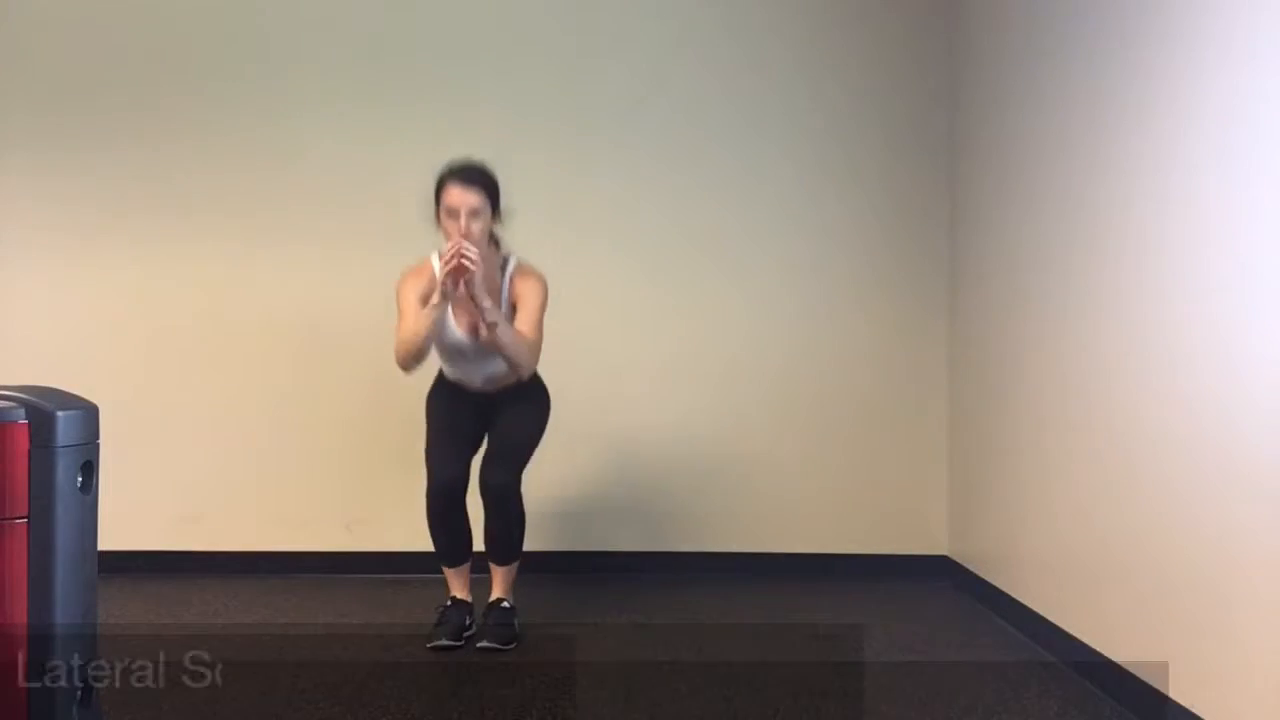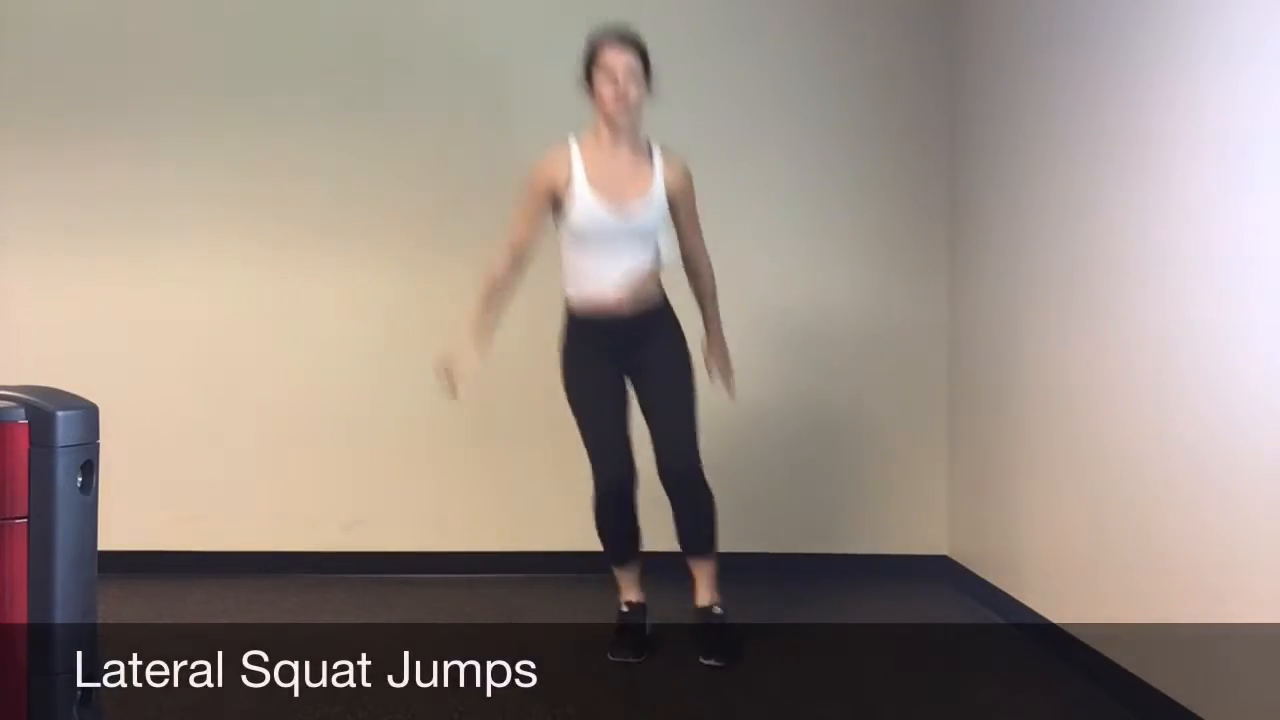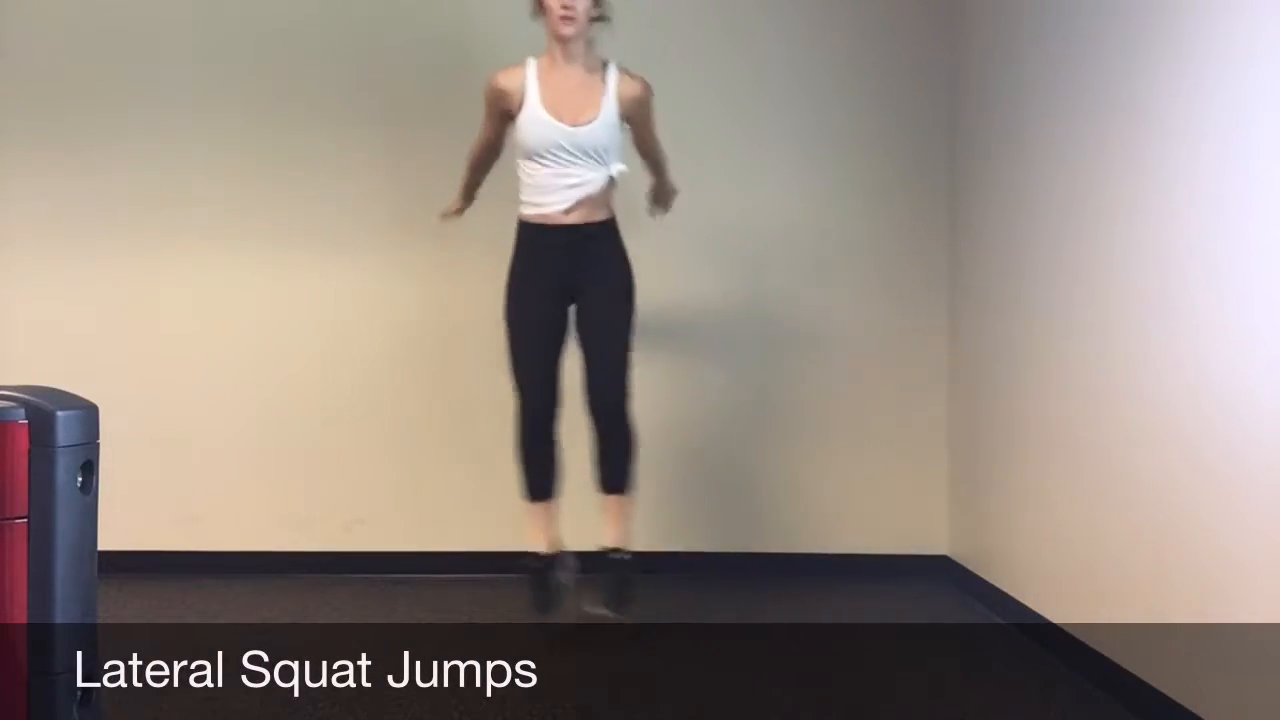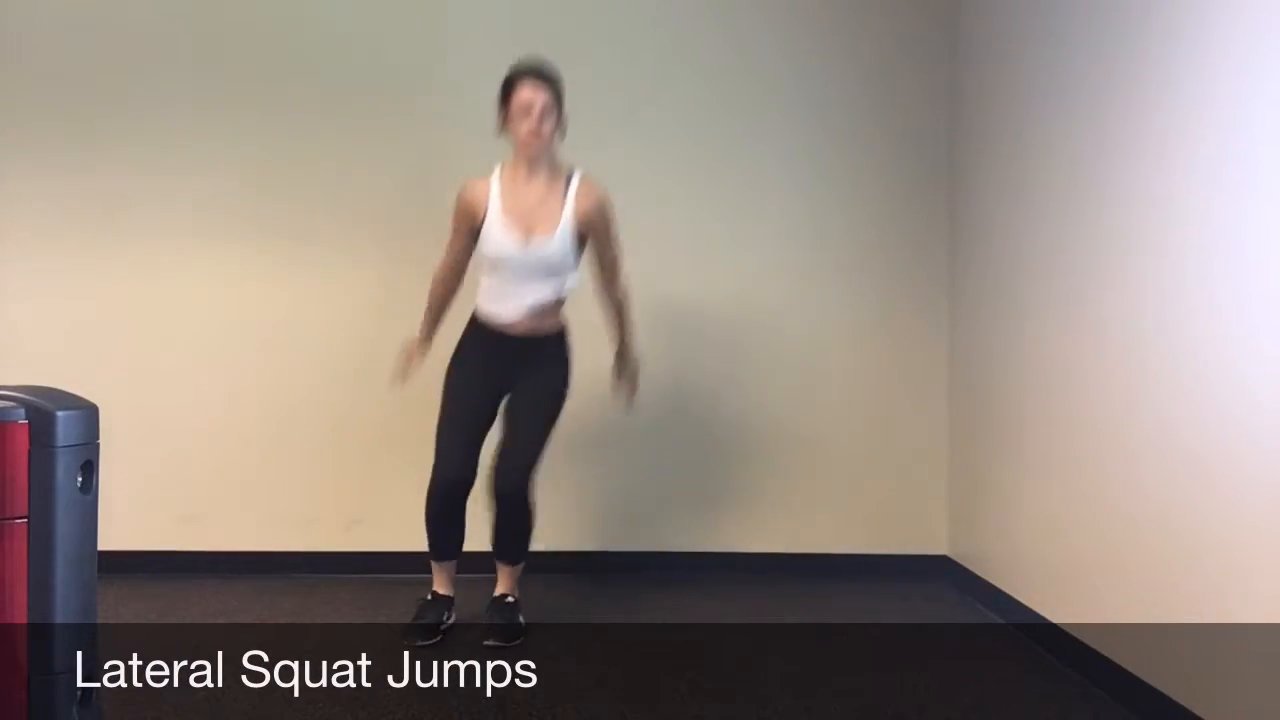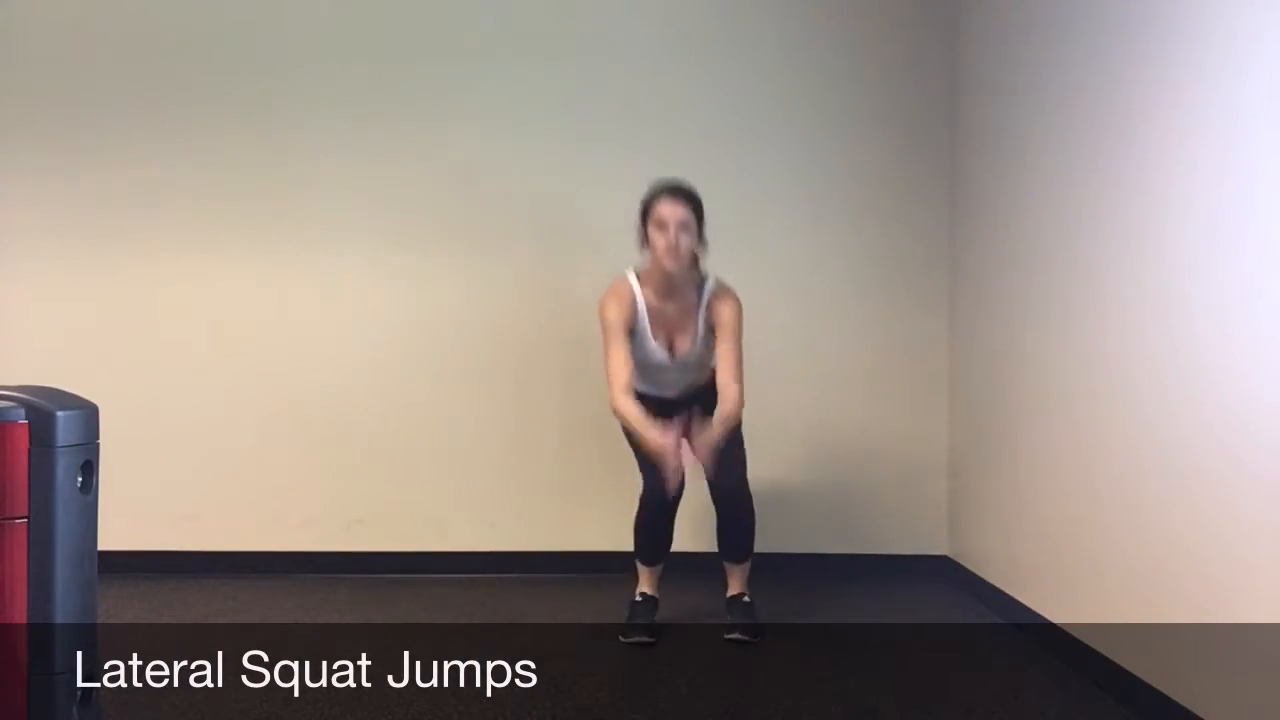
dt=1s
person 1, frame 1
left shoulder: (525, 282)
right shoulder: (420, 279)
left elbow: (525, 364)
right elbow: (405, 358)
left wrist: (483, 300)
right wrist: (445, 294)
left hip: (517, 400)
right hip: (455, 398)
left knee: (499, 480)
right knee: (442, 484)
left ankle: (502, 600)
right ankle: (459, 599)
person 1, frame 2
left shoulder: (669, 171)
right shoulder: (560, 166)
left elbow: (696, 257)
right elbow: (512, 259)
left wrist: (715, 335)
right wrist: (474, 340)
left hip: (654, 332)
right hip: (587, 339)
left knee: (680, 465)
right knee: (612, 473)
left ankle: (708, 607)
right ankle: (631, 604)
person 1, frame 3
left shoulder: (629, 90)
right shoulder: (511, 87)
left elbow: (649, 149)
right elbow: (486, 149)
left wrist: (663, 187)
right wrist: (463, 199)
left hip: (601, 255)
right hip: (536, 255)
left knee: (609, 404)
right knee: (537, 407)
left ankle: (617, 549)
right ankle: (544, 550)
person 1, frame 4
left shoulder: (587, 199)
right shoulder: (478, 196)
left elbow: (612, 282)
right elbow: (449, 277)
left wrist: (624, 352)
right wrist: (422, 339)
left hip: (544, 355)
right hip: (482, 347)
left knee: (510, 477)
right knee: (451, 474)
left ankle: (508, 594)
right ankle: (441, 592)
person 1, frame 5
left shoulder: (721, 303)
right shoulder: (622, 300)
left elbow: (731, 393)
right elbow: (619, 393)
left wrist: (707, 440)
right wrist: (657, 441)
left hip: (703, 402)
right hip: (649, 407)
left knee: (731, 489)
right knee: (662, 487)
left ankle: (736, 595)
right ankle: (644, 593)
